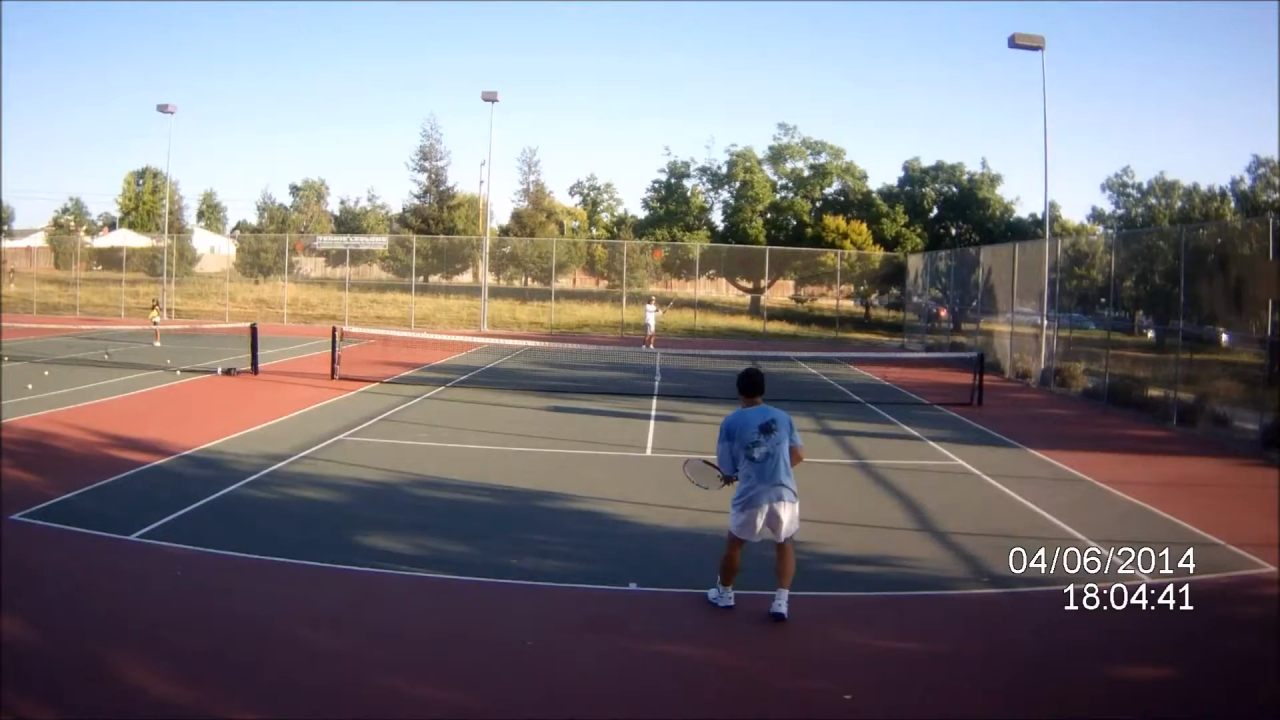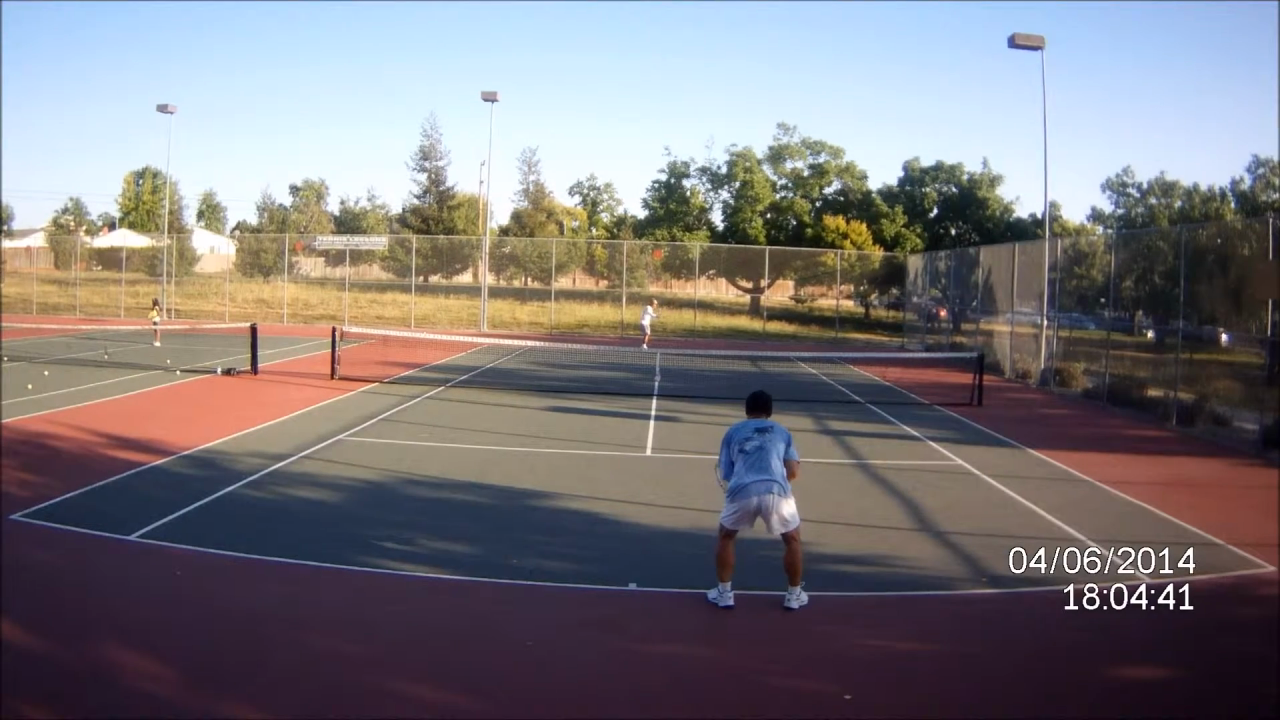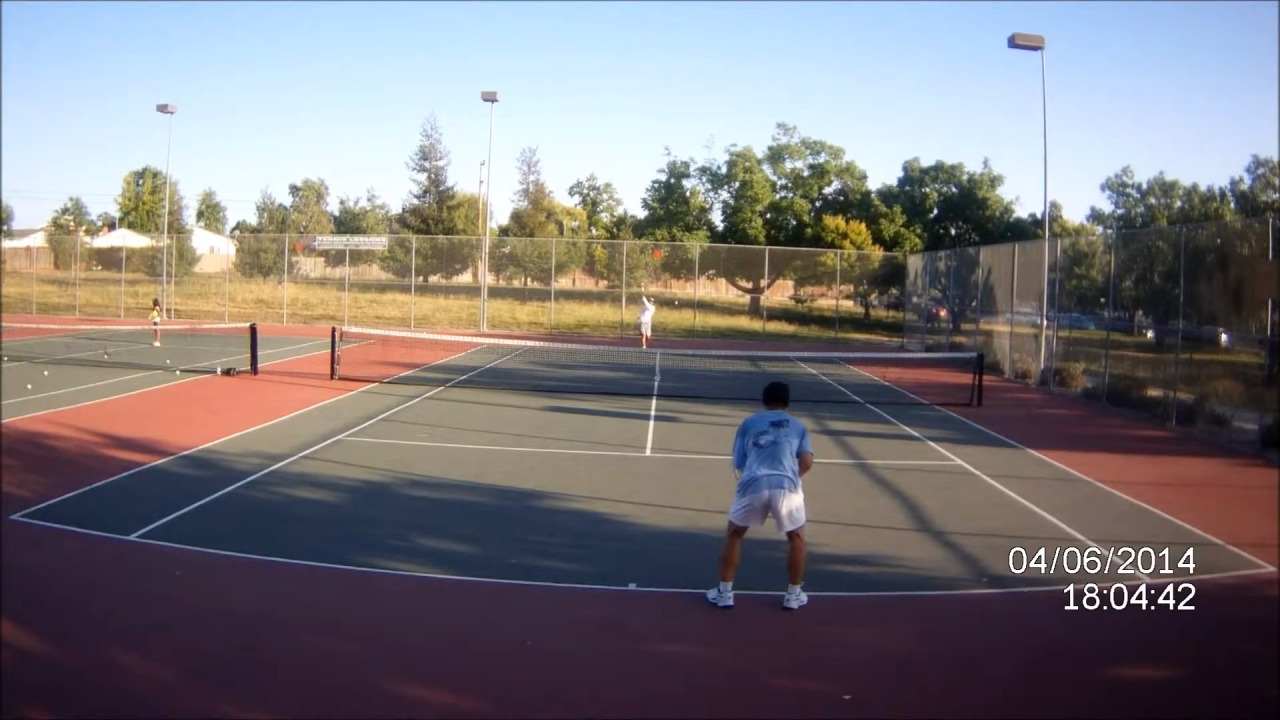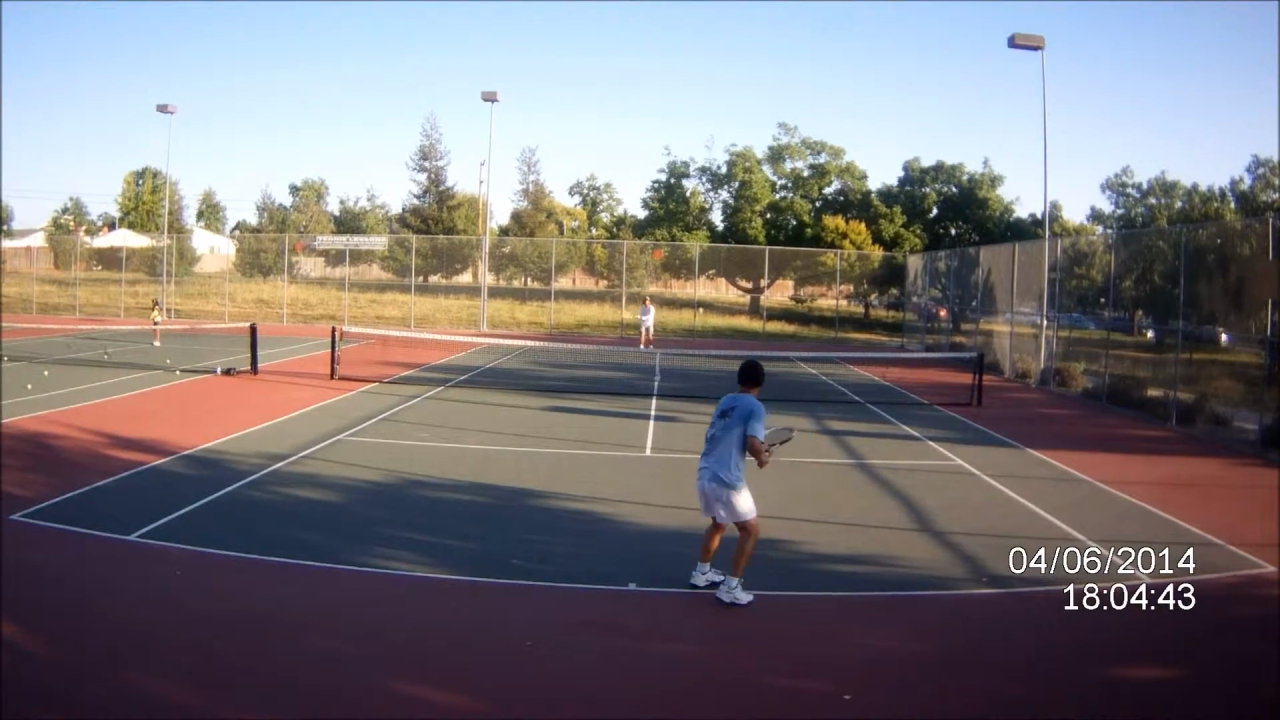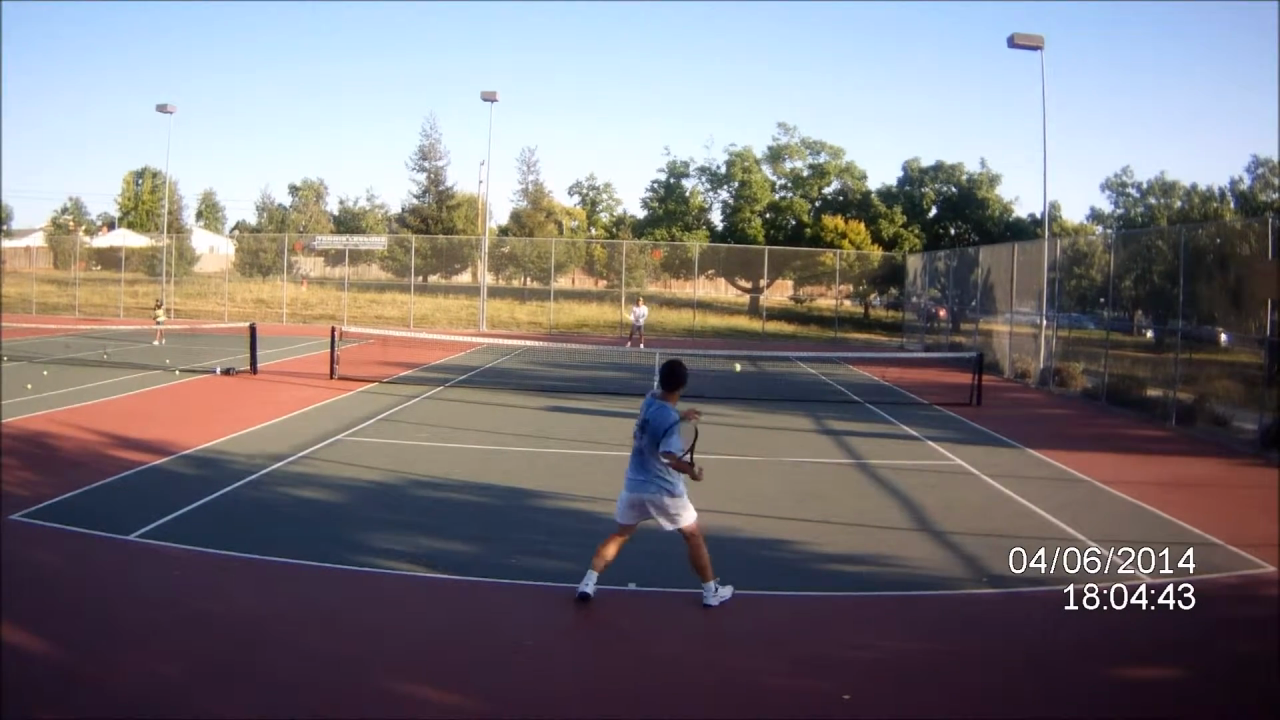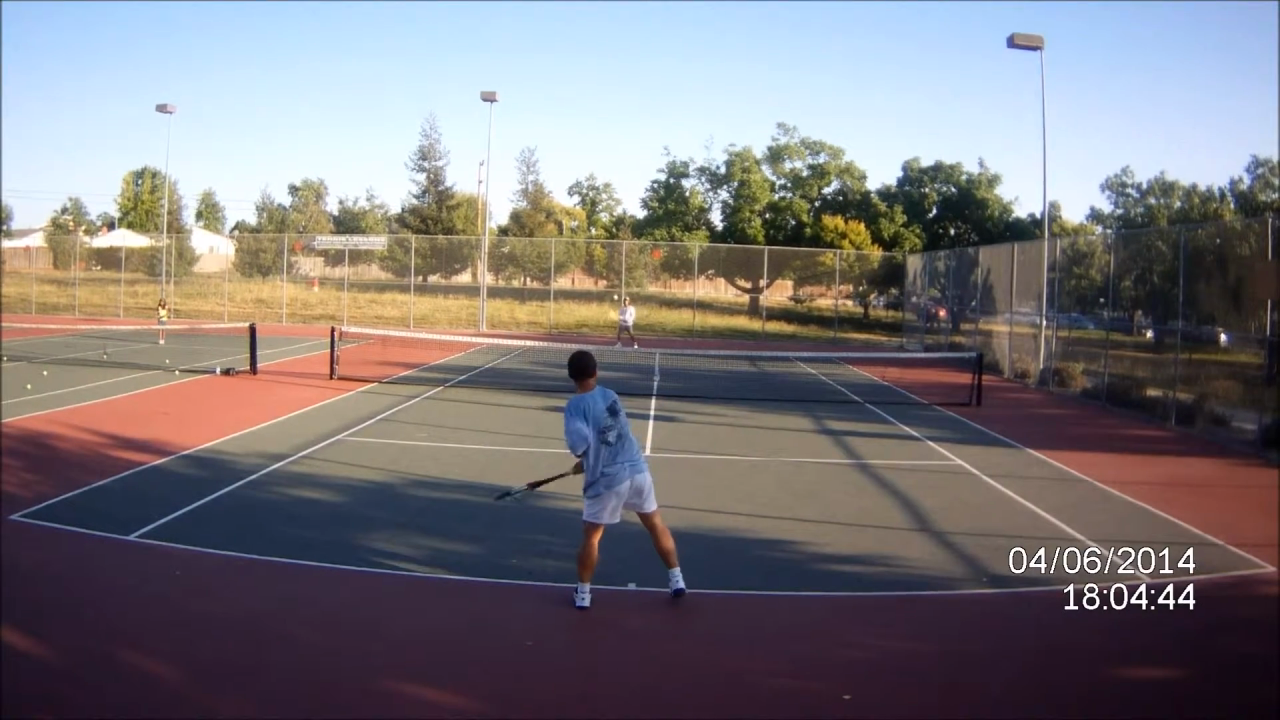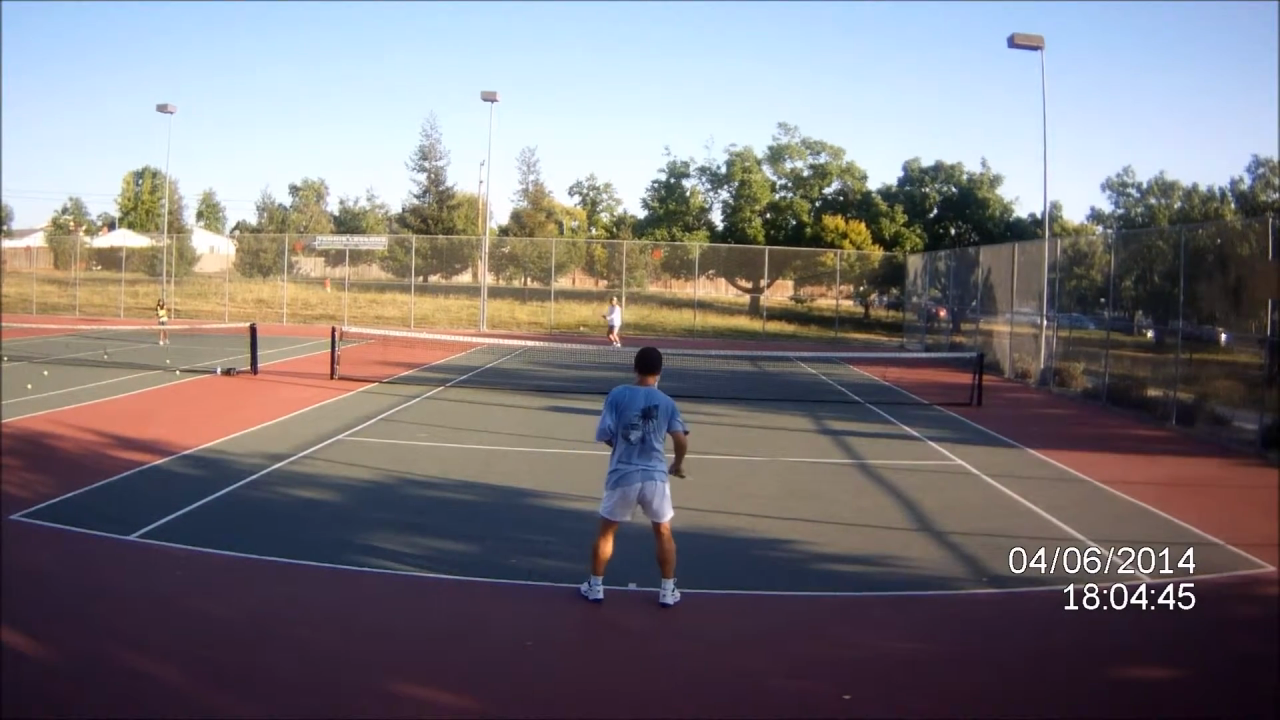
dt=0.7s
person 1, frame 1
left shoulder: (731, 422)
right shoulder: (783, 418)
left elbow: (727, 470)
right elbow: (797, 456)
left hip: (750, 496)
right hip: (784, 493)
left knee: (734, 545)
right knee: (785, 547)
left ankle: (724, 593)
right ankle: (781, 600)
person 1, frame 2
left shoulder: (733, 432)
right shoulder: (782, 432)
left elbow: (726, 473)
right elbow: (793, 471)
left hip: (742, 492)
right hip: (776, 491)
left knee: (725, 537)
right knee: (792, 540)
left ankle: (724, 592)
right ankle: (794, 595)
person 1, frame 3
left shoulder: (748, 423)
right shoulder: (798, 426)
left elbow: (739, 464)
right elbow: (807, 462)
left hip: (753, 486)
right hip: (786, 486)
left knee: (734, 535)
right knee: (796, 539)
left ankle: (724, 593)
right ankle: (794, 594)
person 1, frame 4
left shoulder: (725, 402)
right shoulder: (756, 407)
right elbow: (753, 445)
left wrist: (759, 448)
right wrist: (761, 458)
left hip: (705, 475)
right hip: (727, 480)
left knee: (718, 525)
right knee: (750, 531)
left ankle: (702, 573)
right ankle: (731, 588)
person 1, frame 5
left shoulder: (650, 399)
right shoulder: (669, 419)
right elbow: (671, 459)
left wrist: (680, 416)
right wrist: (691, 470)
left hip: (634, 486)
right hip: (664, 490)
left knee: (618, 535)
right knee: (694, 537)
left ankle: (588, 583)
right ankle: (711, 591)
person 1, frame 6
left shoulder: (575, 405)
right shoulder: (610, 396)
left elbow: (578, 446)
left wrist: (586, 458)
left hip: (607, 480)
right hip: (637, 470)
left knee: (591, 537)
right knee: (656, 526)
left ankle: (583, 593)
right ankle: (676, 580)
person 1, frame 7
left shoulder: (618, 394)
right shoulder: (667, 403)
left elbow: (603, 434)
right elbow: (681, 442)
right wrist: (678, 465)
left hip: (622, 476)
right hip: (655, 477)
left knee: (606, 532)
right knee: (663, 533)
left ankle: (595, 586)
right ankle: (667, 591)
